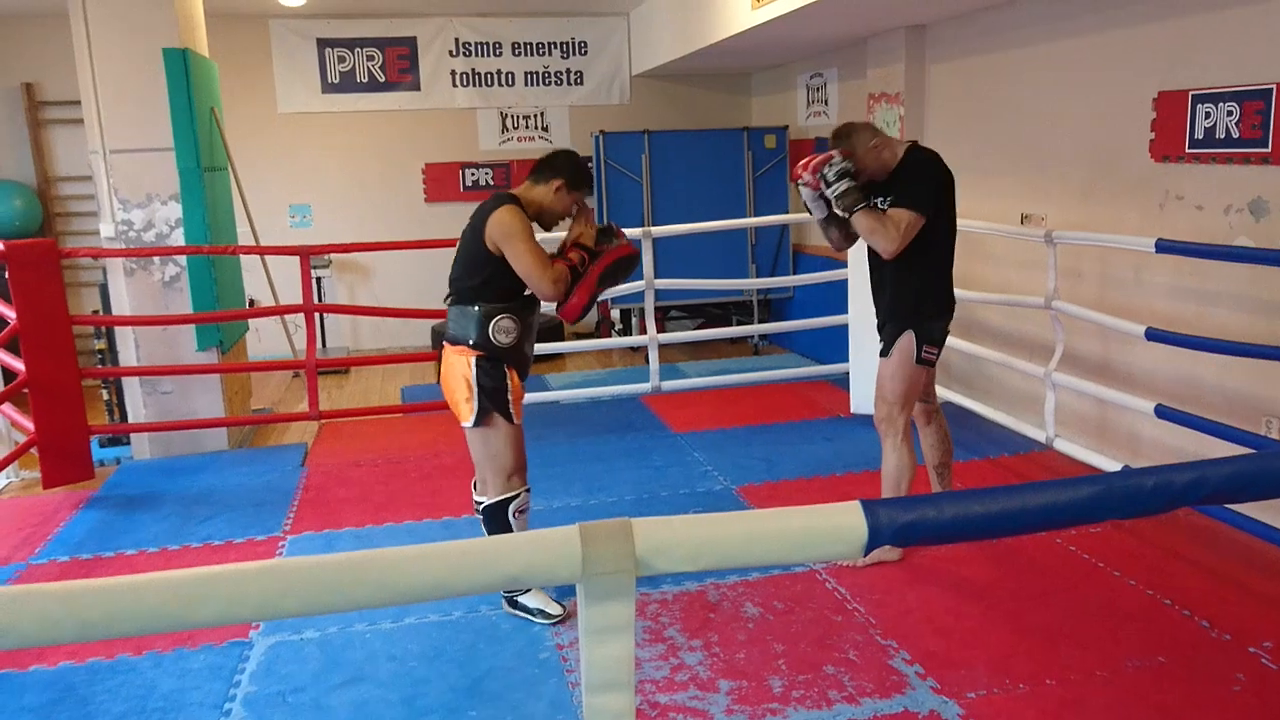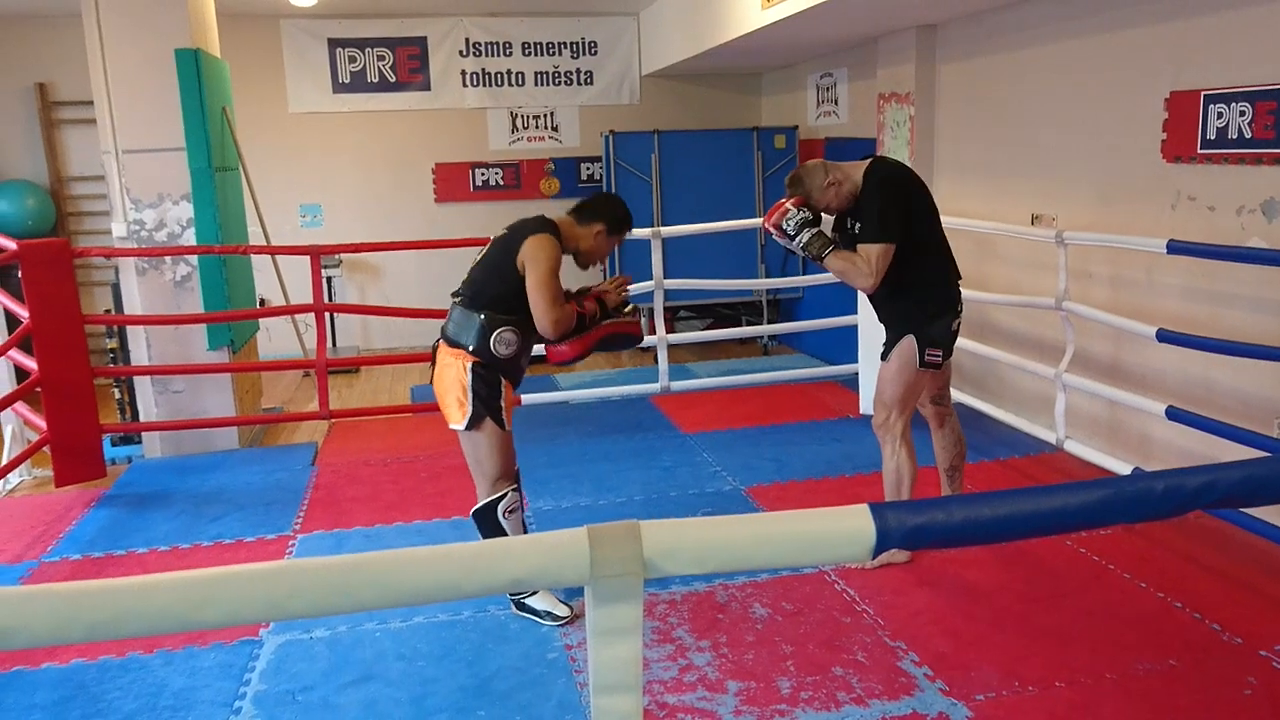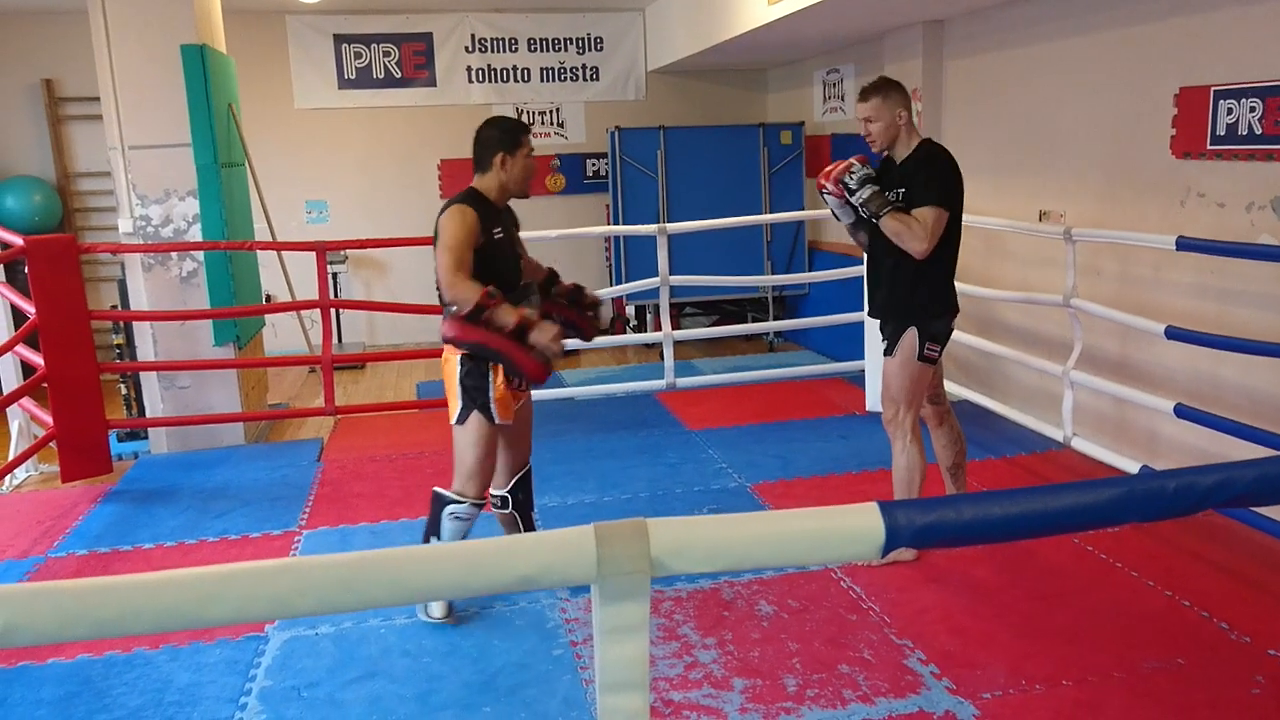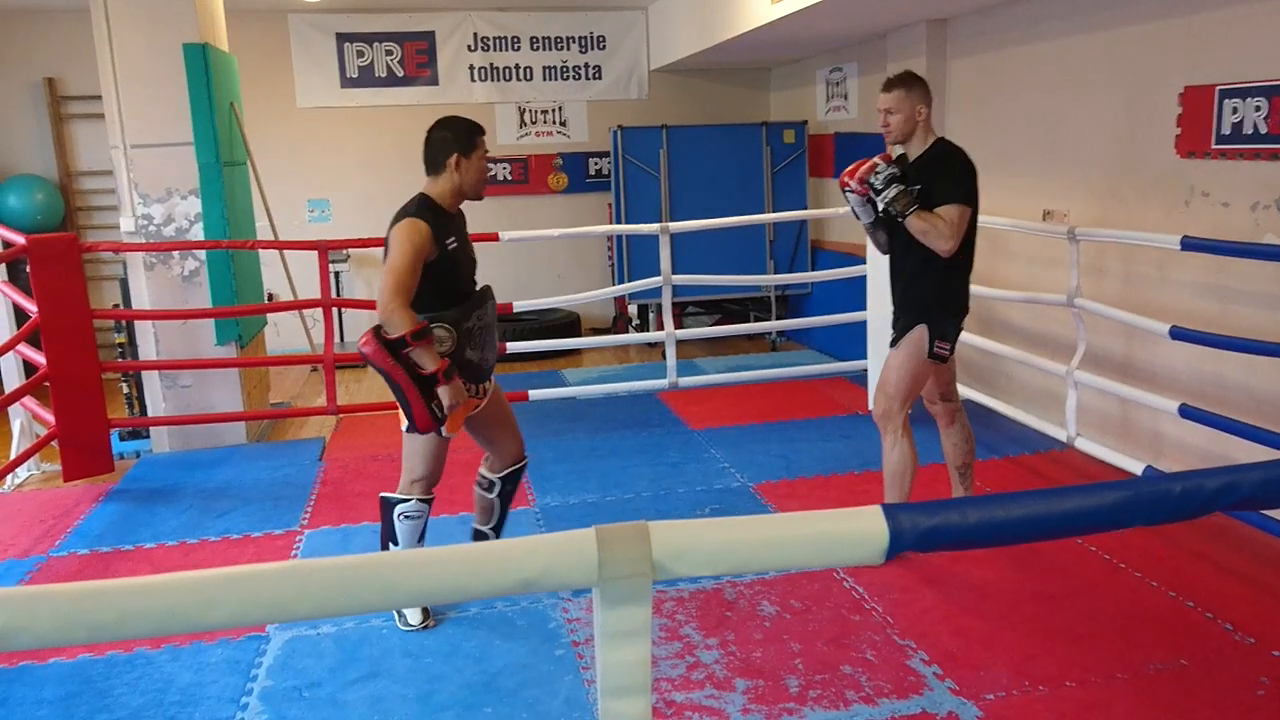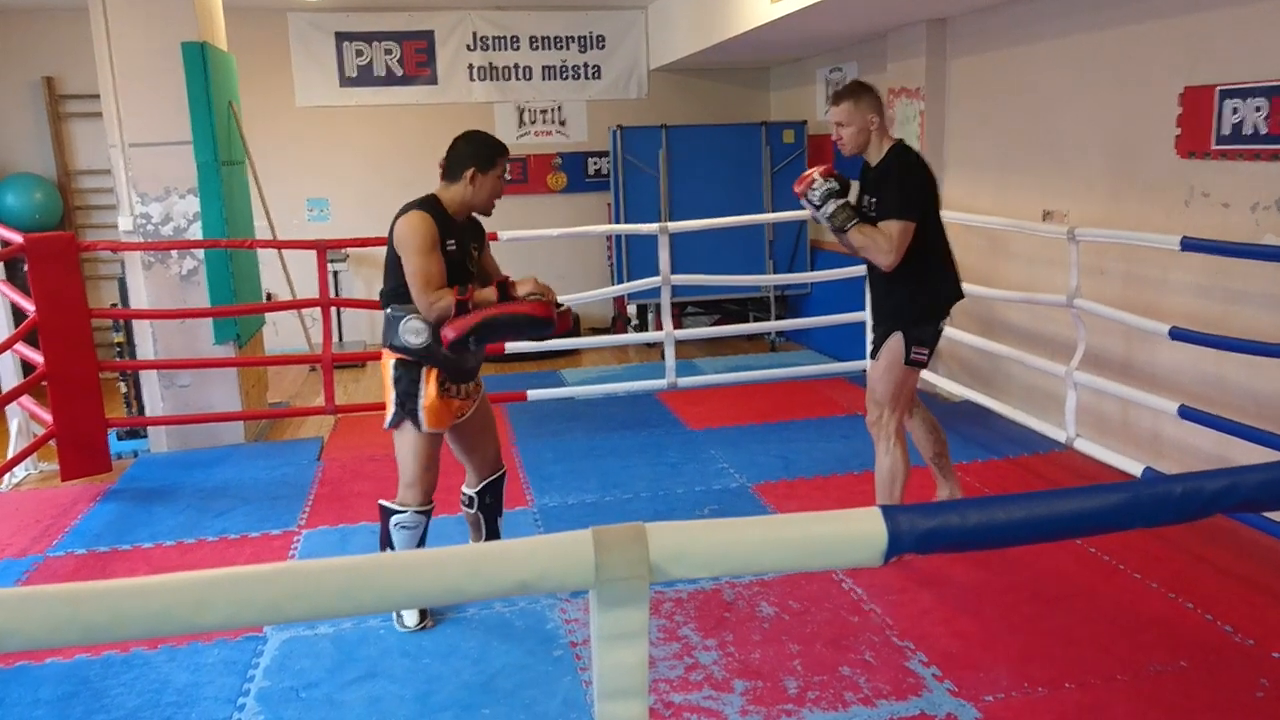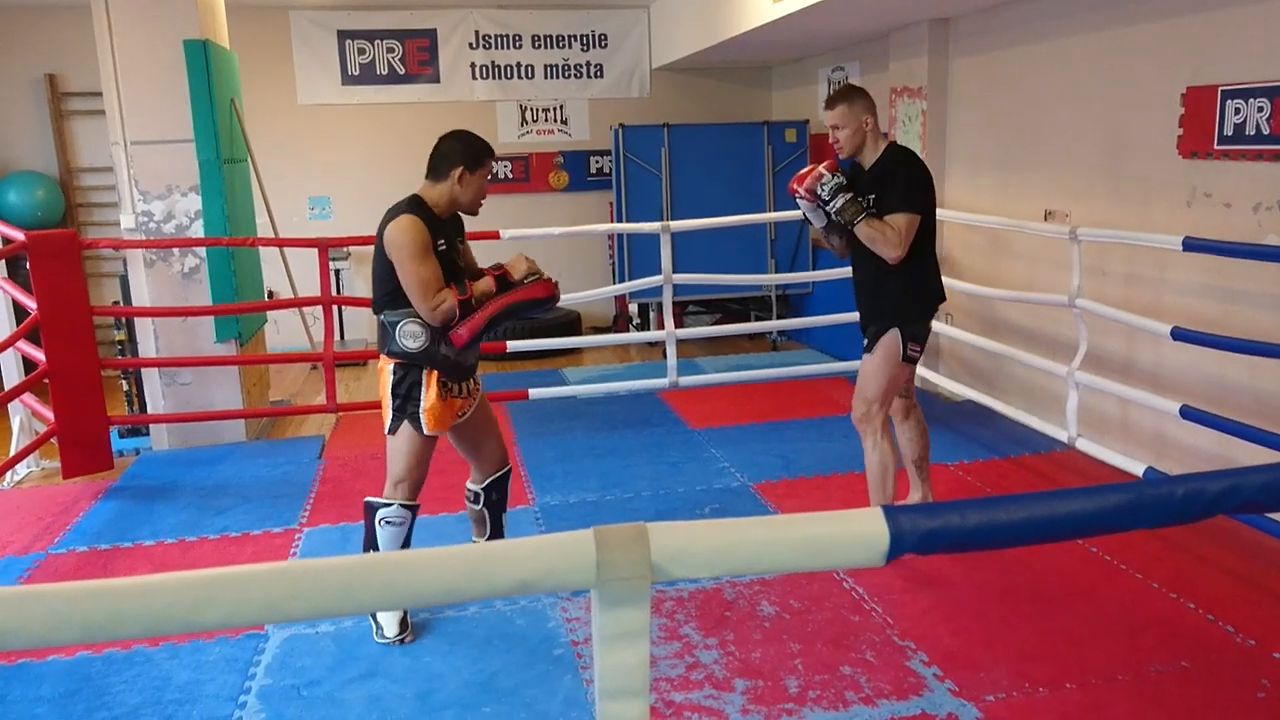
dt=0.4s
person 1, frame 1
left shoulder: (506, 214)
right shoulder: (507, 216)
left elbow: (529, 280)
right elbow: (549, 287)
left wrist: (582, 251)
right wrist: (581, 247)
left hip: (484, 360)
right hip: (479, 364)
left knee: (498, 474)
right knee: (504, 480)
right ankle: (518, 591)
person 1, frame 2
left shoulder: (536, 235)
right shoulder: (542, 244)
left elbow: (549, 303)
right elbow: (549, 324)
left wrist: (595, 301)
right wrist: (599, 305)
left hip: (484, 367)
right hip: (473, 370)
left knee: (504, 471)
right knee: (495, 484)
right ankle: (522, 590)
person 1, frame 3
left shoulder: (503, 215)
right shoulder: (462, 214)
left elbow: (528, 271)
right elbow: (453, 282)
right wrist: (528, 325)
left hip: (509, 361)
right hip: (477, 365)
left knee: (512, 469)
right knee: (473, 482)
person 1, frame 4
left shoulder: (452, 217)
right shoulder: (416, 226)
right elbow: (391, 307)
right wrist: (439, 374)
left hip: (469, 368)
right hip: (429, 378)
left knee: (510, 454)
right knee: (420, 484)
left ankle: (484, 547)
person 1, frame 5
left shoulder: (471, 227)
right shoulder: (418, 221)
left elbow: (492, 288)
right elbow: (433, 303)
left wrist: (531, 294)
right wrist: (509, 290)
left hip: (460, 373)
right hip: (417, 375)
left knee: (488, 469)
right knee: (416, 490)
person 1, frame 6
left shoulder: (449, 221)
right shoulder: (406, 225)
left elbow: (466, 280)
right elbow: (435, 308)
left wrist: (515, 279)
right wrist: (503, 277)
left hip: (456, 370)
right hip: (413, 376)
left knee: (494, 463)
right knee: (402, 490)
person 2, frame 1
left shoulder: (923, 170)
right shoulder: (874, 176)
left elbow: (890, 242)
right elbow: (842, 240)
left wrist: (844, 195)
right wrist: (822, 204)
left hip: (919, 311)
right hip: (901, 308)
left knee: (889, 417)
right knee: (922, 408)
left ankle: (888, 537)
person 2, frame 2
left shoulder: (884, 188)
right shoulder: (857, 191)
left elbow: (867, 276)
right elbow: (845, 261)
left wrist: (813, 238)
right wrist: (805, 239)
left hip: (924, 314)
right hip: (919, 311)
left knee: (889, 420)
right knee: (937, 409)
left ankle: (894, 541)
person 2, frame 3
left shoulder: (935, 165)
right shoulder: (885, 168)
left elbow: (921, 242)
right elbow: (873, 242)
left wrist: (872, 199)
right wrist: (848, 211)
left hip: (922, 310)
right hip: (900, 307)
left knee: (897, 417)
right knee: (931, 408)
person 2, frame 4
left shoulder: (950, 164)
right shoulder: (899, 166)
left elbow: (946, 239)
left wrist: (895, 198)
right wrist: (868, 212)
left hip: (935, 307)
right hip: (915, 305)
left knee: (889, 411)
right knee: (943, 406)
right ankle: (964, 504)
person 2, frame 5
left shoulder: (904, 170)
right shoulder: (873, 171)
left elbow: (886, 254)
right elbow: (863, 244)
left wrist: (838, 207)
right wrist: (828, 215)
left hip: (913, 310)
right hip: (901, 306)
left knee: (882, 419)
right knee: (905, 405)
right ankle: (949, 491)
person 2, frame 6
left shoulder: (904, 169)
right shoulder: (855, 174)
left elbow: (893, 247)
right elbow: (843, 247)
left wrist: (843, 202)
right wrist: (818, 215)
left hip: (903, 309)
right hip: (880, 307)
left knee: (866, 413)
right knee: (899, 404)
right ankle: (921, 498)
